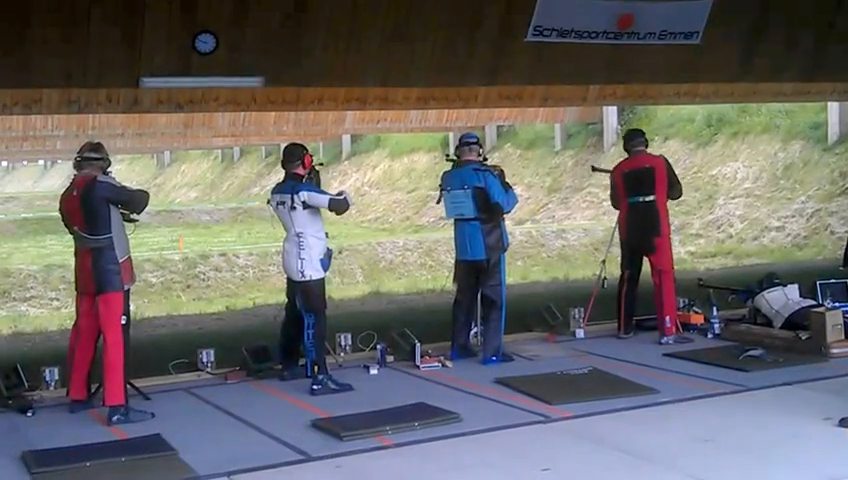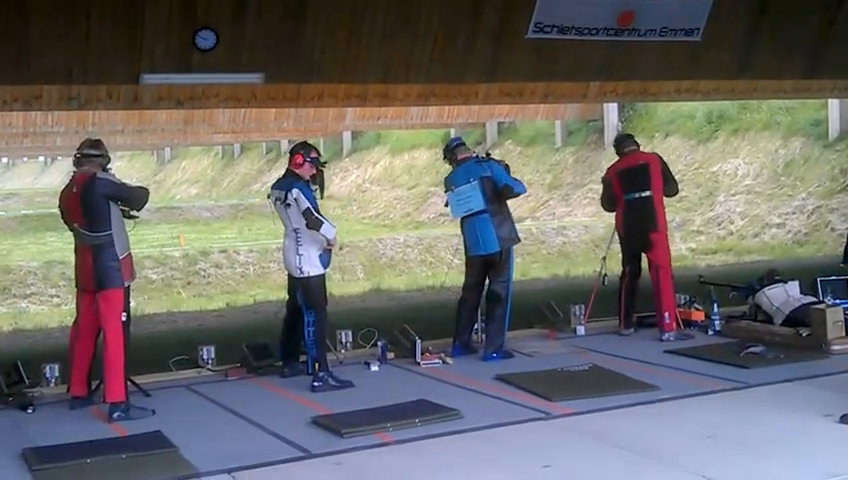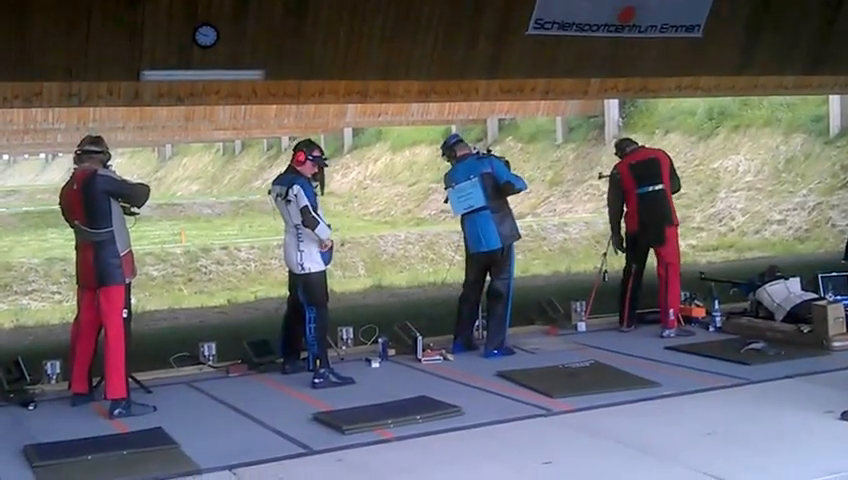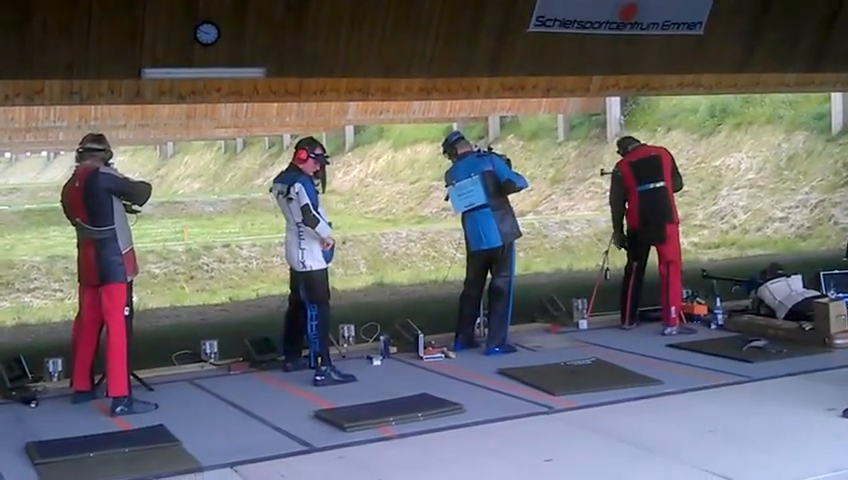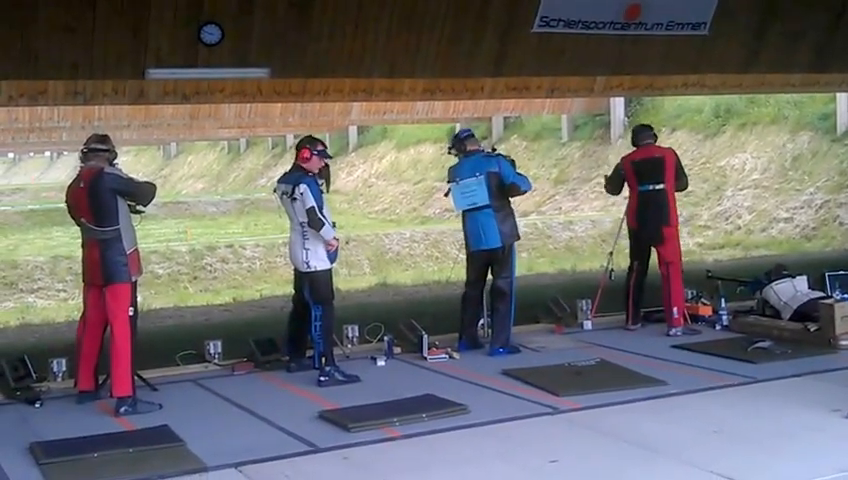
dt=1s
person 1, frame 1
left shoulder: (67, 195)
right shoulder: (100, 185)
right elbow: (140, 199)
left wrist: (114, 213)
right wrist: (127, 207)
left hip: (85, 270)
right hip: (110, 268)
left knee: (83, 332)
right knee: (114, 335)
left ankle: (78, 396)
right ankle: (117, 407)
person 1, frame 2
left shoulder: (67, 192)
right shoulder: (99, 182)
right elbow: (140, 196)
left wrist: (115, 210)
right wrist: (128, 203)
left hip: (85, 267)
right hip: (110, 265)
left knee: (84, 329)
right knee: (114, 330)
left ankle: (78, 393)
right ankle: (117, 404)
person 1, frame 3
left shoulder: (67, 189)
right shoulder: (100, 178)
right elbow: (140, 193)
left wrist: (116, 206)
right wrist: (129, 199)
left hip: (86, 264)
right hip: (111, 262)
left knee: (85, 325)
right knee: (115, 327)
left ankle: (79, 389)
right ankle: (118, 400)
person 1, frame 4
left shoulder: (69, 187)
right shoulder: (102, 176)
right elbow: (142, 191)
left wrist: (117, 204)
right wrist: (131, 195)
left hip: (88, 261)
right hip: (113, 259)
left knee: (87, 323)
right knee: (118, 325)
left ankle: (81, 387)
right ankle: (120, 398)
person 1, frame 5
left shoulder: (74, 187)
right shoulder: (107, 176)
left elbow: (86, 218)
right elbow: (146, 191)
left wrist: (122, 205)
right wrist: (135, 196)
left hip: (92, 262)
right hip: (117, 259)
left knee: (91, 324)
right knee: (122, 325)
left ankle: (86, 387)
right ankle: (124, 398)
person 2, frame 1
left shoulder: (278, 192)
right shoulder: (303, 189)
right elbow: (340, 205)
right wrist: (345, 196)
left hip: (293, 260)
right hip: (308, 263)
left knee: (294, 314)
right knee: (315, 318)
left ankle: (288, 366)
right ankle: (320, 378)
person 2, frame 2
left shoulder: (278, 187)
right shoulder: (298, 187)
right elbow: (313, 219)
left wrist: (312, 183)
right wrist: (331, 234)
left hip: (294, 256)
right hip: (307, 258)
left knee: (295, 310)
right knee: (315, 315)
left ankle: (289, 362)
right ankle: (321, 375)
person 2, frame 3
left shoulder: (279, 183)
right shoulder: (299, 184)
left elbow: (296, 214)
right elbow: (309, 217)
right wrist: (325, 236)
left hip: (294, 253)
right hip: (308, 256)
left knee: (296, 307)
right knee: (316, 311)
left ankle: (290, 359)
right ankle: (321, 371)
person 2, frame 4
left shoulder: (280, 181)
right shoulder: (301, 182)
right elbow: (309, 215)
right wrist: (327, 235)
left hip: (296, 251)
right hip: (309, 254)
left knee: (297, 304)
right knee: (318, 309)
left ankle: (292, 357)
right ankle: (323, 369)
person 2, frame 5
left shoulder: (284, 182)
right shoulder: (306, 182)
right elbow: (314, 218)
right wrist: (331, 237)
left hip: (300, 252)
right hip: (314, 255)
left knee: (301, 305)
right knee: (322, 310)
left ankle: (296, 358)
right ankle: (327, 369)
person 3, frame 1
left shoulder: (448, 177)
right shoulder: (486, 174)
right elbow: (504, 205)
right wrist: (507, 187)
left hip: (464, 246)
right hip: (489, 245)
left knee: (465, 295)
right knee: (494, 297)
left ankle: (460, 346)
right ankle: (492, 351)
person 3, frame 2
left shoulder: (450, 180)
right shoulder: (487, 166)
right elbow: (513, 190)
right wrist: (511, 181)
left hip: (473, 244)
right hip: (498, 239)
left knee: (471, 291)
right knee: (499, 292)
left ankle: (460, 343)
right ankle: (493, 348)
person 3, frame 3
left shoulder: (451, 177)
right shoulder: (488, 162)
right elbow: (515, 186)
right wrist: (501, 185)
left hip: (474, 241)
right hip: (499, 236)
left knee: (471, 288)
right knee: (500, 288)
left ankle: (461, 340)
right ankle: (495, 345)
person 3, frame 4
left shoulder: (451, 175)
right shoulder: (489, 160)
right elbow: (516, 184)
right wrist: (504, 177)
left hip: (475, 239)
right hip: (500, 234)
left knee: (472, 286)
right knee: (501, 286)
left ankle: (463, 338)
right ankle: (496, 343)
person 3, frame 5
left shoulder: (455, 171)
right shoulder: (495, 162)
right elbow: (521, 186)
right wrist: (510, 171)
left hip: (474, 239)
right hip: (500, 235)
left knee: (473, 286)
right knee: (503, 287)
left ankle: (467, 339)
right ankle: (500, 343)
person 4, frame 1
left shoulder: (618, 170)
right shoulder: (660, 162)
left elbow: (616, 202)
right elbow: (676, 192)
left hip: (629, 232)
right hip: (656, 230)
left knee: (628, 277)
right knee: (663, 278)
left ankle: (625, 328)
right ankle: (667, 331)
person 4, frame 2
left shoulder: (612, 171)
right shoulder: (655, 159)
left elbow: (607, 204)
right elbow: (672, 189)
left hip: (627, 229)
right hip: (653, 226)
left knee: (629, 273)
right knee: (661, 273)
left ankle: (626, 324)
right ankle: (667, 328)
person 4, frame 3
left shoulder: (619, 169)
right shoulder: (661, 156)
left elbow: (614, 206)
right elbow: (675, 186)
left wrist: (616, 234)
left hip: (637, 227)
right hip: (664, 222)
left knee: (633, 272)
right knee: (668, 270)
left ankle: (626, 321)
right ankle: (669, 324)
person 4, frame 4
left shoulder: (621, 166)
right shoulder: (663, 153)
left elbow: (616, 203)
right elbow: (677, 184)
left wrist: (618, 232)
left hip: (638, 224)
right hip: (665, 219)
left knee: (634, 270)
right knee: (670, 268)
left ankle: (628, 319)
right ankle: (671, 322)
person 4, frame 5
left shoulder: (627, 161)
right shoulder: (669, 155)
left elbow: (612, 188)
right elbow: (683, 184)
left wrist: (616, 175)
left hip: (638, 223)
right hip: (665, 221)
left knee: (637, 269)
right knee: (671, 269)
left ankle: (632, 320)
right ankle: (675, 323)
